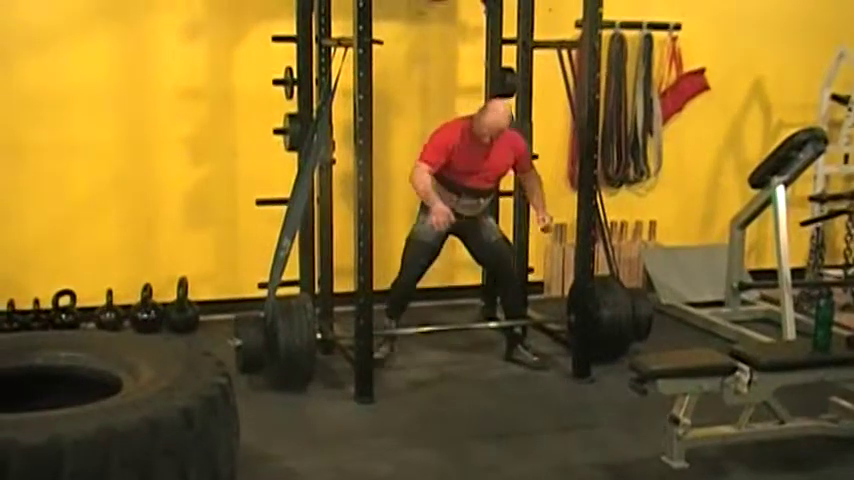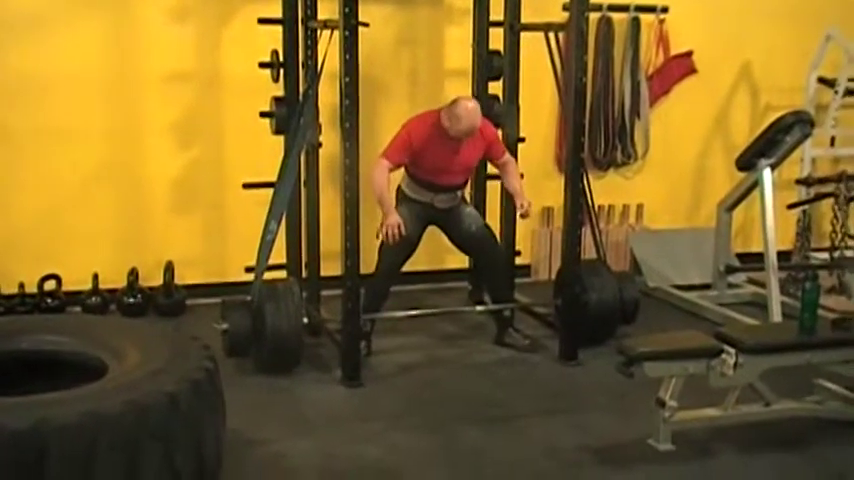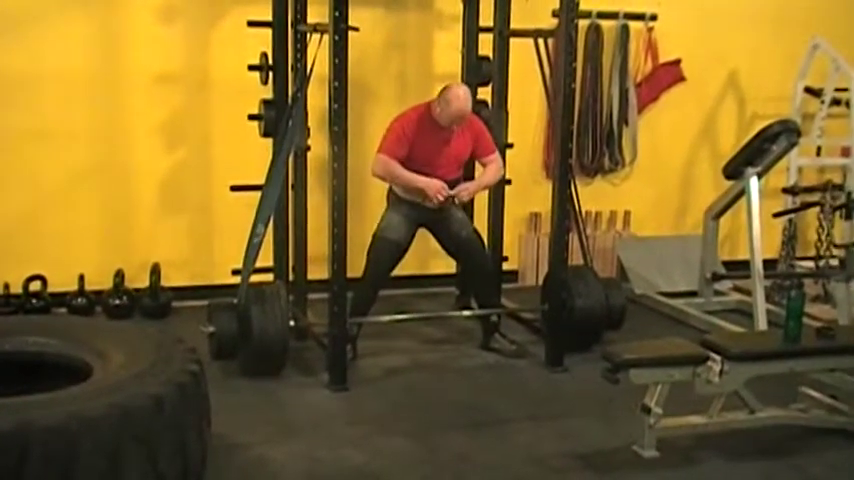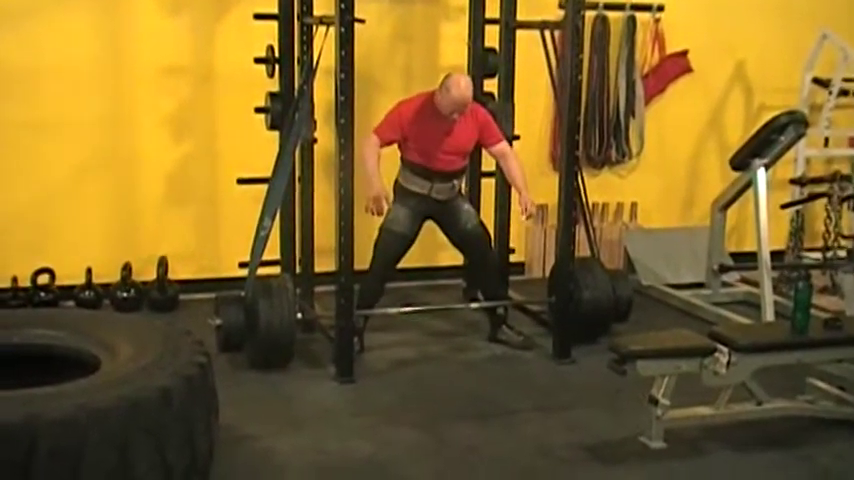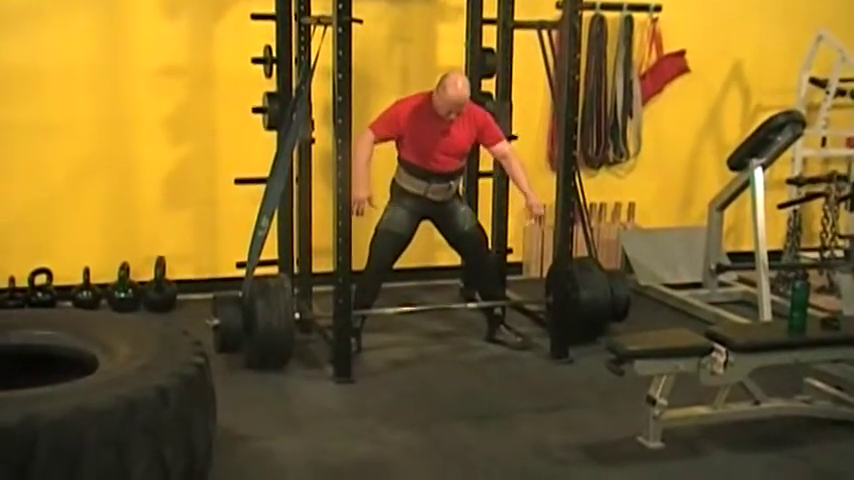
dt=1s
person 1, frame 1
left shoulder: (515, 142)
right shoulder: (450, 133)
left elbow: (529, 176)
right elbow: (419, 173)
left wrist: (540, 209)
right wrist: (435, 204)
left hip: (477, 214)
right hip: (440, 210)
left knee: (510, 271)
right knee: (410, 270)
left ankle: (516, 342)
right ankle: (386, 334)
person 1, frame 2
left shoulder: (484, 131)
right shoulder: (417, 129)
left elbow: (506, 162)
right elbow: (381, 169)
left wrist: (518, 194)
right wrist: (389, 211)
left hip: (454, 203)
right hip: (414, 201)
left knee: (494, 255)
right knee: (389, 261)
left ankle: (506, 326)
right ankle: (363, 332)
person 1, frame 3
left shoulder: (473, 126)
right shoulder: (409, 122)
left elbow: (496, 165)
right elbow: (380, 166)
left wrist: (475, 185)
right wrist: (423, 182)
left hip: (447, 205)
right hip: (405, 203)
left knee: (481, 262)
right knee: (377, 267)
left ankle: (491, 331)
right ankle: (348, 335)
person 1, frame 4
left shoulder: (478, 115)
right shoulder: (410, 110)
left elbow: (504, 153)
right elbow: (372, 143)
left wrist: (523, 191)
right wrist: (375, 185)
left hip: (451, 196)
right hip: (411, 194)
left knee: (484, 254)
right knee: (383, 260)
left ankle: (499, 324)
right ankle: (355, 328)
person 1, frame 5
left shoulder: (477, 117)
right shoulder: (407, 110)
left elbow: (506, 153)
right elbow: (366, 139)
left wrist: (529, 194)
right wrist: (361, 184)
left hip: (449, 197)
right hip: (408, 195)
left knee: (481, 255)
right knee: (379, 260)
left ankle: (497, 324)
right ankle: (353, 329)
